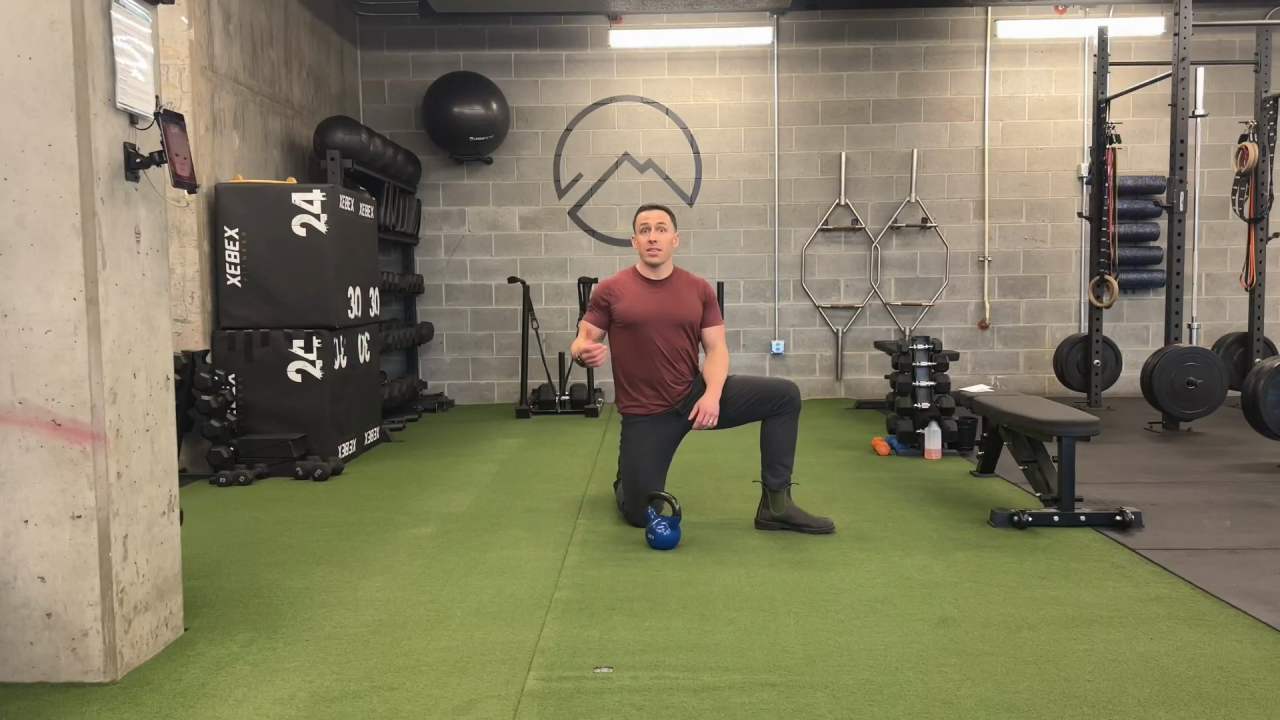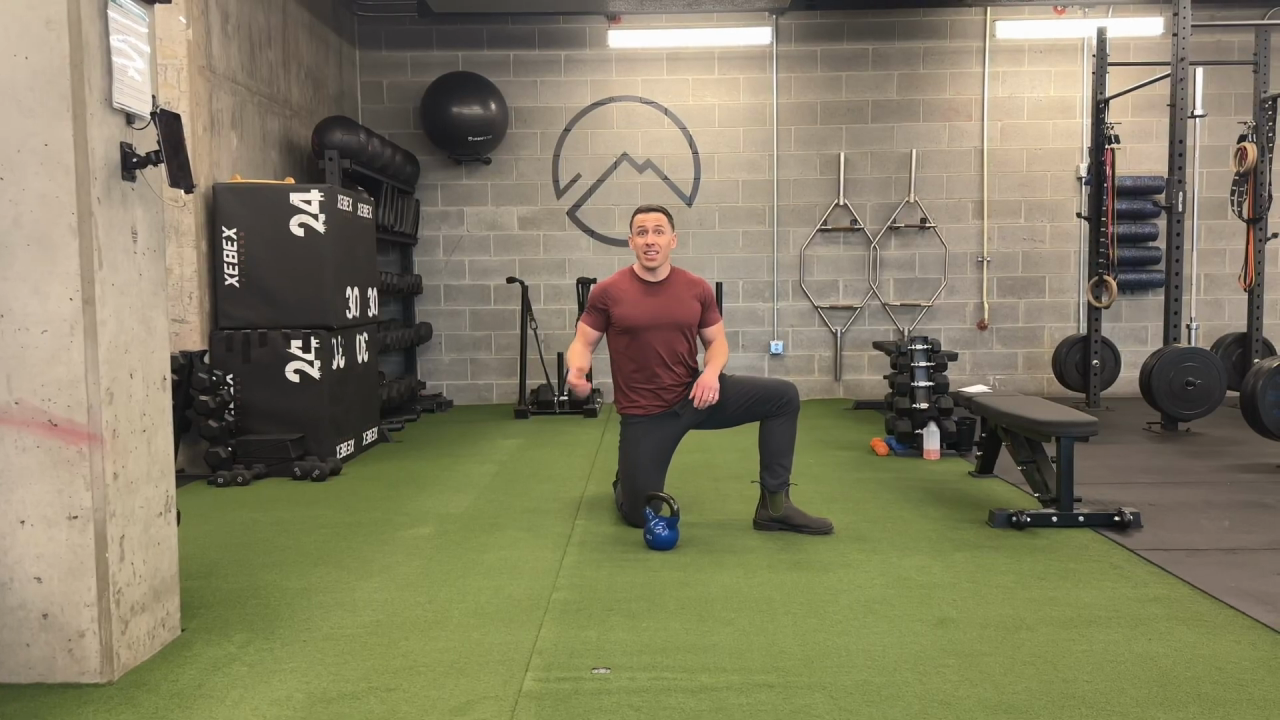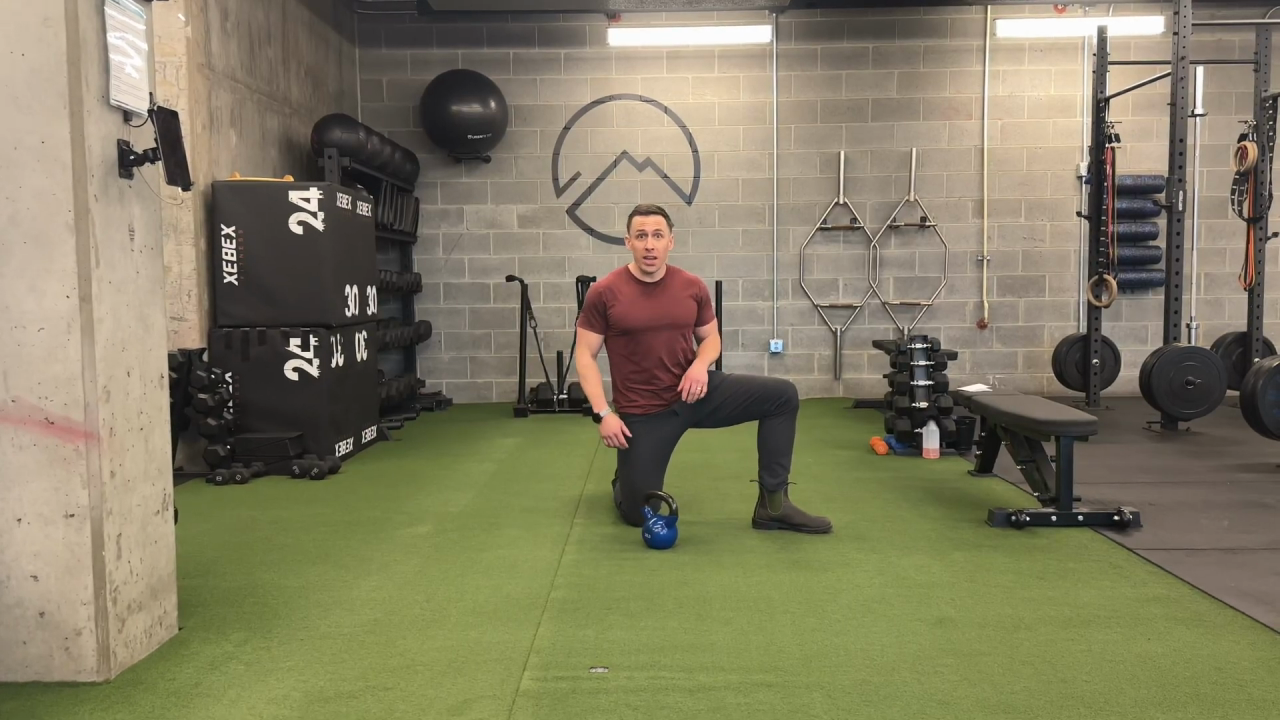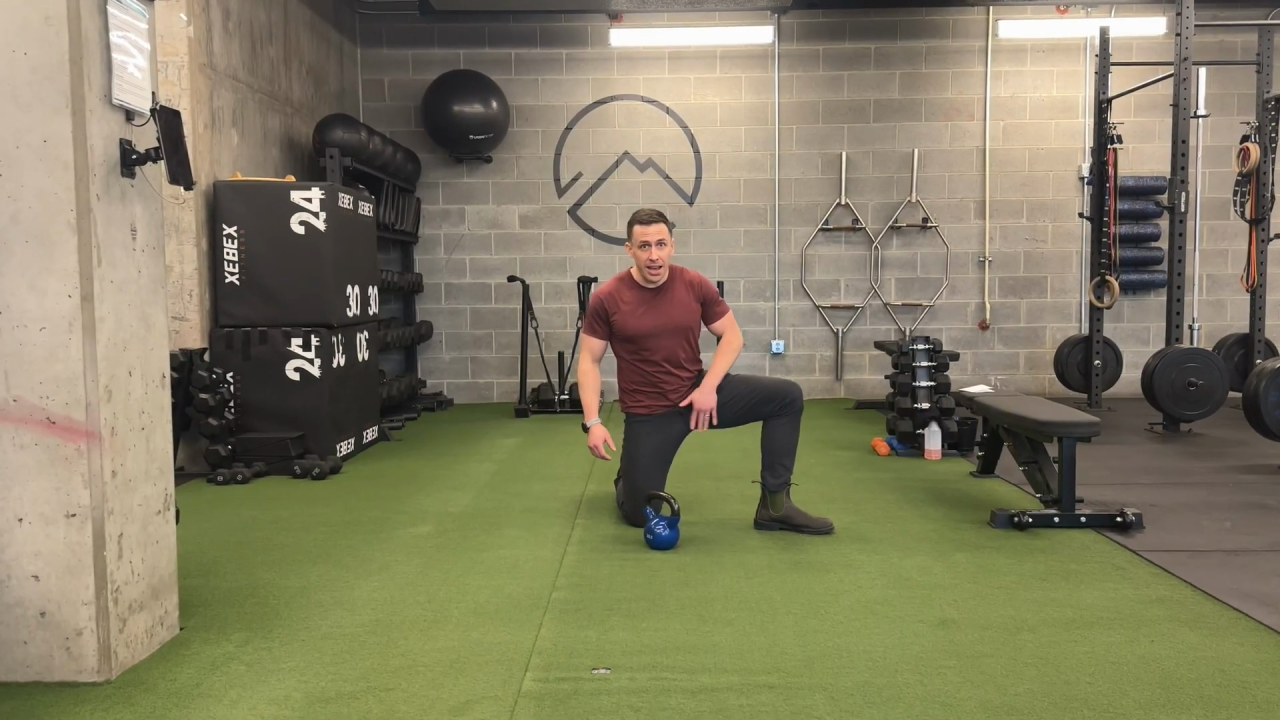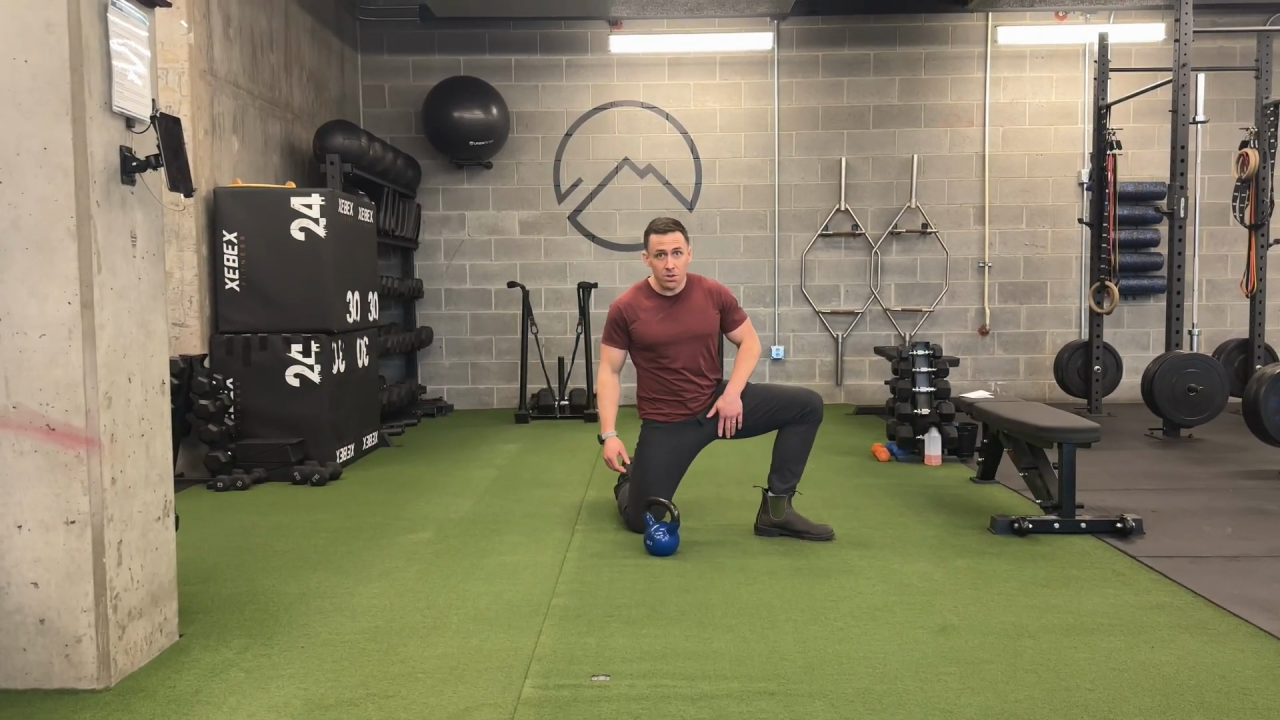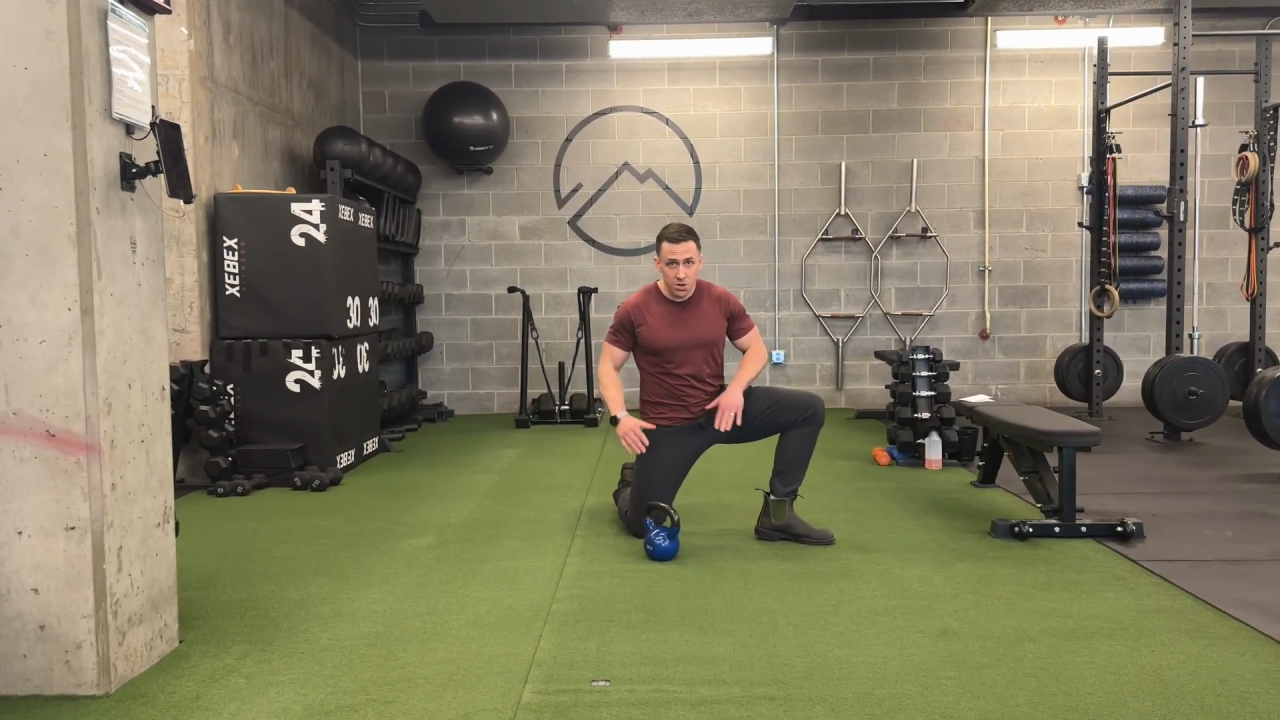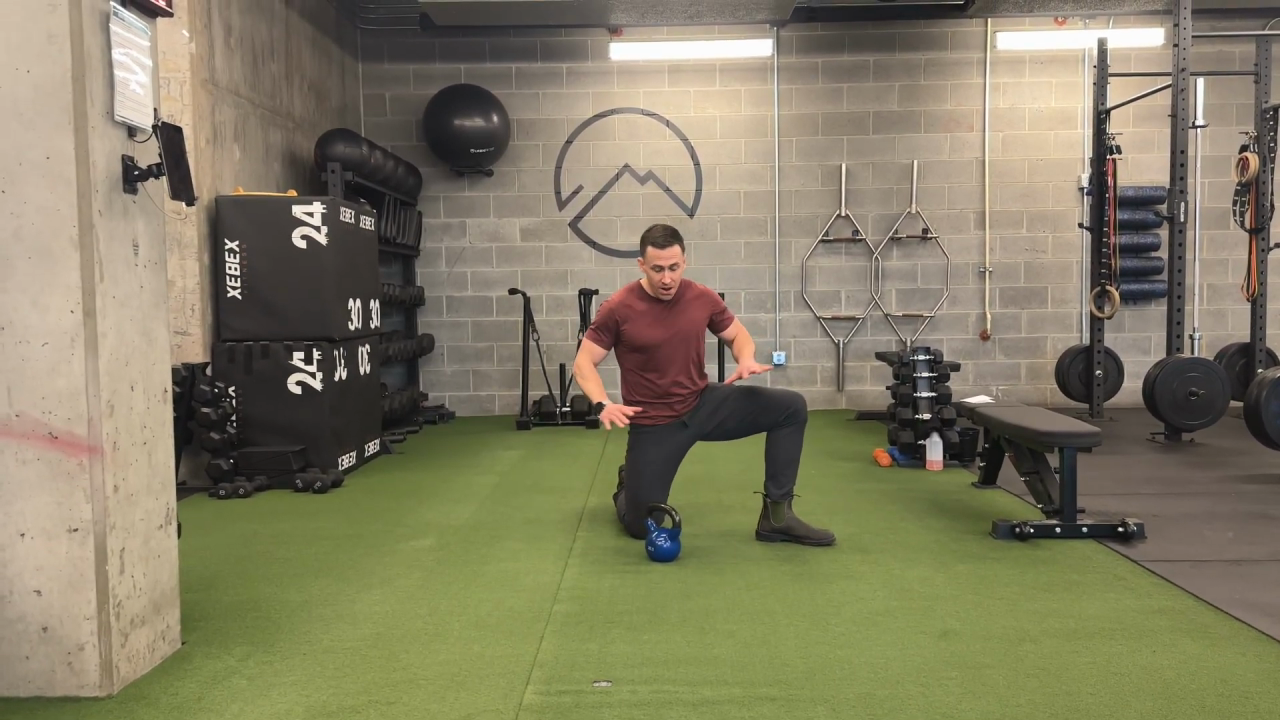
dt=0.5s
person 1, frame 1
left shoulder: (699, 289)
right shoulder: (611, 290)
left elbow: (716, 348)
right elbow: (584, 346)
left wrist: (713, 394)
right wrist: (582, 353)
left hip: (694, 396)
right hip: (645, 413)
left knee: (785, 395)
right knee: (641, 514)
left ankle: (776, 505)
right ankle: (628, 479)
person 1, frame 2
left shoulder: (697, 288)
right shoulder: (608, 292)
left elbow: (716, 340)
right elbow: (583, 344)
left wrist: (712, 372)
right wrist: (576, 371)
left hip: (693, 394)
right hip: (644, 413)
left knee: (783, 396)
right knee: (639, 515)
left ankle: (774, 505)
right ankle: (625, 479)
person 1, frame 3
left shoulder: (692, 287)
right shoulder: (604, 293)
left elbow: (711, 337)
right elbow: (586, 356)
left wrist: (700, 364)
right wrist: (604, 413)
left hip: (692, 393)
right hip: (642, 412)
left knee: (782, 395)
right knee: (639, 514)
left ankle: (773, 504)
right ankle: (625, 477)
person 1, frame 4
left shoulder: (695, 285)
right shoulder: (607, 298)
left elbow: (732, 336)
right elbow: (589, 362)
left wrist: (708, 386)
right wrist: (592, 423)
left hip: (696, 394)
right hip: (648, 412)
left knee: (787, 396)
right knee: (640, 514)
left ankle: (775, 503)
right ankle: (627, 474)
person 1, frame 5
left shoulder: (714, 294)
right shoulder: (625, 308)
left elbow: (749, 343)
right elbow: (609, 371)
left wrist: (732, 393)
right wrist: (608, 434)
left hip: (717, 402)
right hip: (666, 421)
left knee: (808, 405)
right knee: (641, 520)
left ankle: (775, 508)
right ankle: (629, 481)
person 1, frame 6
left shoulder: (722, 301)
right shoulder: (634, 310)
left elbow: (756, 349)
right elbow: (608, 367)
left wrist: (736, 389)
right wrist: (620, 416)
left hip: (718, 408)
right hip: (667, 425)
left knee: (809, 408)
right knee: (643, 524)
left ankle: (777, 511)
right ankle: (629, 486)
person 1, frame 7
left shoulder: (702, 297)
right shoulder: (617, 308)
left elbow: (737, 334)
right elbow: (584, 363)
left wrist: (747, 359)
right wrist: (603, 404)
left hip: (703, 404)
right hip: (654, 424)
left knee: (791, 407)
right knee: (641, 526)
left ankle: (776, 514)
right ankle: (627, 488)
